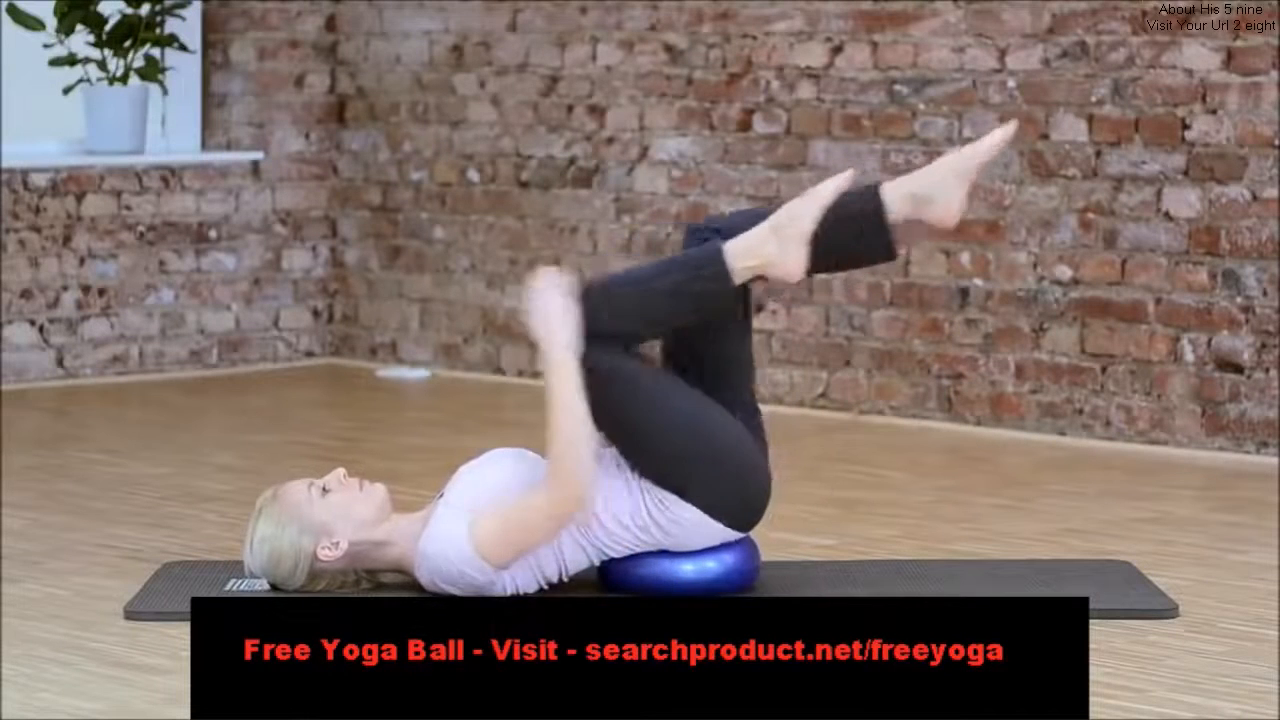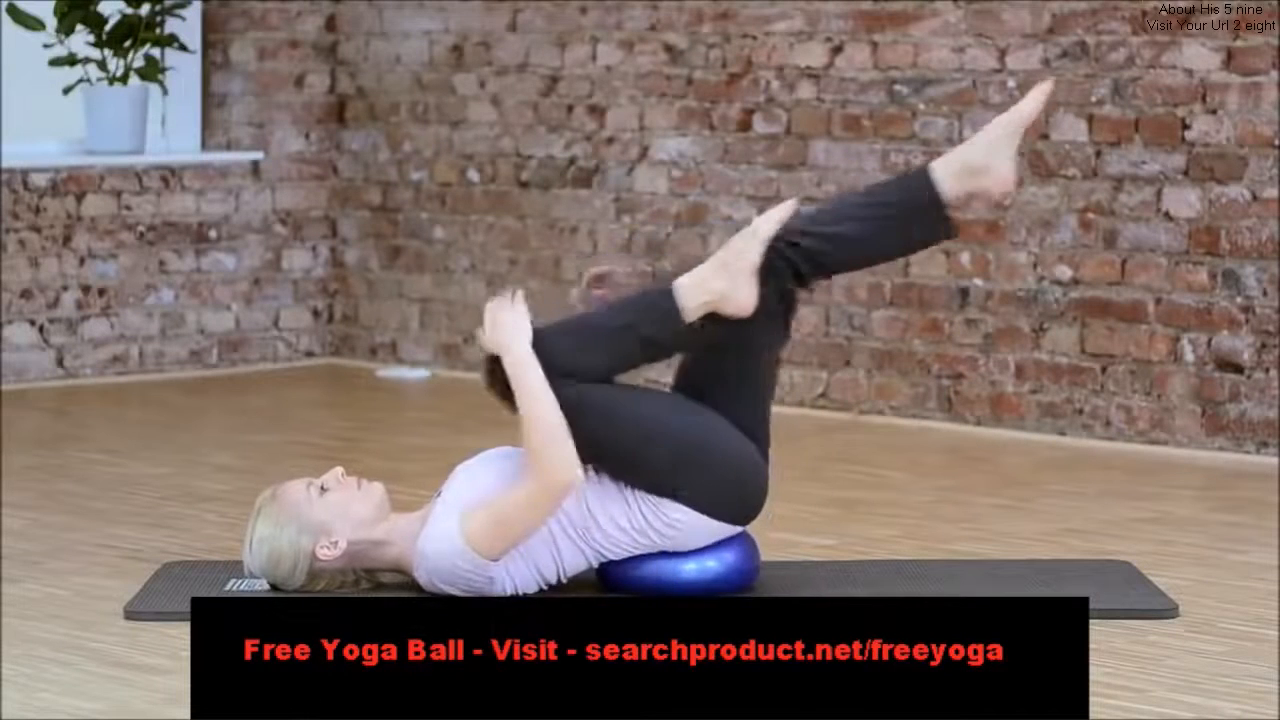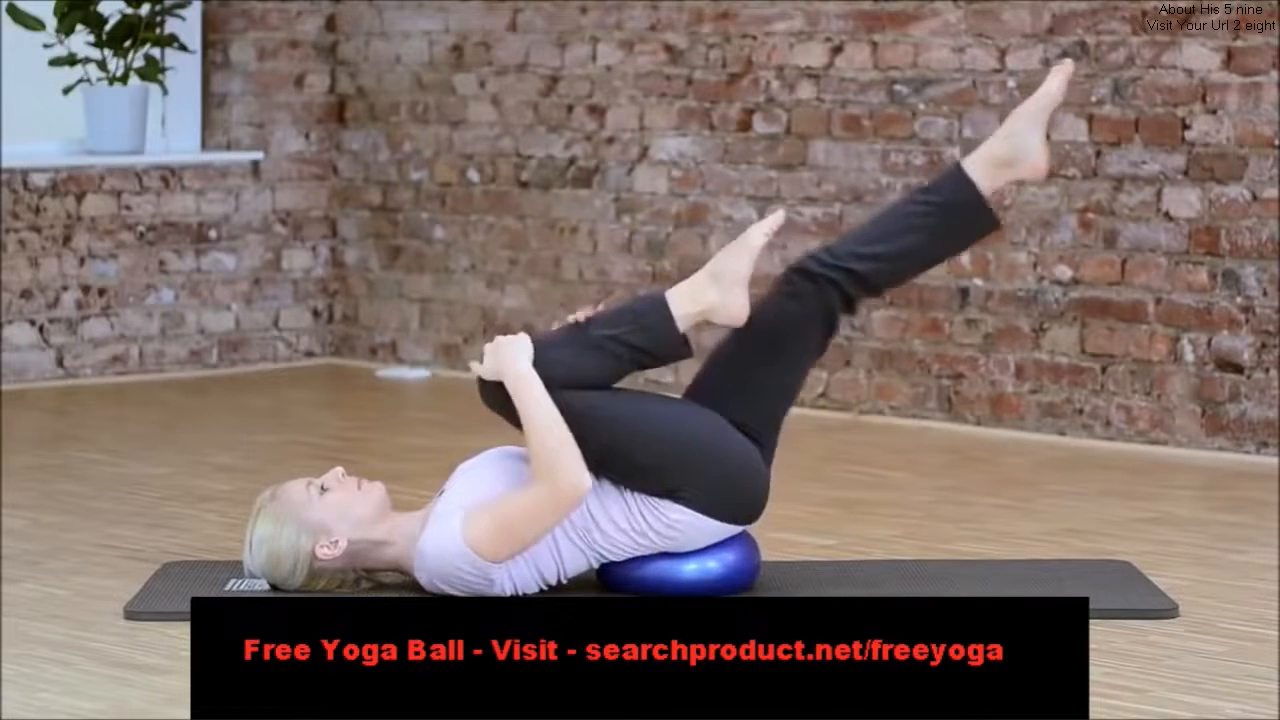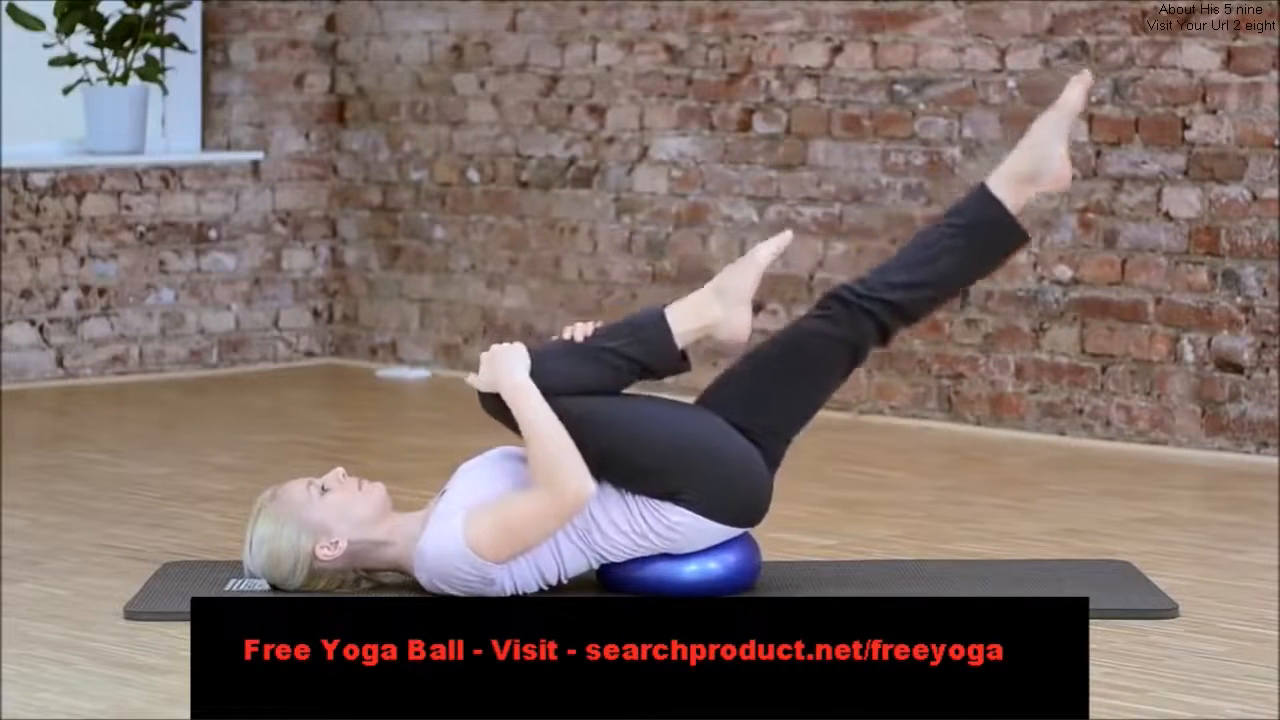
dt=0.2s
person 1, frame 1
left shoulder: (443, 521)
right shoulder: (450, 554)
right elbow: (574, 493)
right wrist: (560, 340)
left hip: (693, 480)
right hip: (714, 489)
left knee: (717, 241)
right knee: (564, 314)
left ankle: (914, 201)
right ankle: (757, 256)
person 1, frame 2
left shoulder: (439, 521)
right shoulder: (449, 553)
right elbow: (558, 476)
left wrist: (560, 346)
right wrist: (516, 349)
left hip: (697, 468)
right hip: (712, 485)
left knee: (781, 251)
right knee: (522, 353)
left ankle: (959, 175)
right ankle: (704, 293)
person 1, frame 3
left shoulder: (442, 520)
right shoulder: (446, 555)
right elbow: (567, 489)
left wrist: (565, 359)
right wrist: (521, 373)
left hip: (701, 468)
right hip: (713, 485)
left knee: (822, 281)
right knee: (511, 374)
left ankle: (994, 166)
right ankle: (697, 300)
person 1, frame 4
left shoulder: (444, 520)
right shoulder: (449, 556)
right elbow: (571, 493)
left wrist: (564, 369)
right wrist: (520, 386)
left hip: (707, 470)
right hip: (713, 487)
right knee: (511, 382)
left ankle: (1016, 182)
right ankle: (698, 315)
